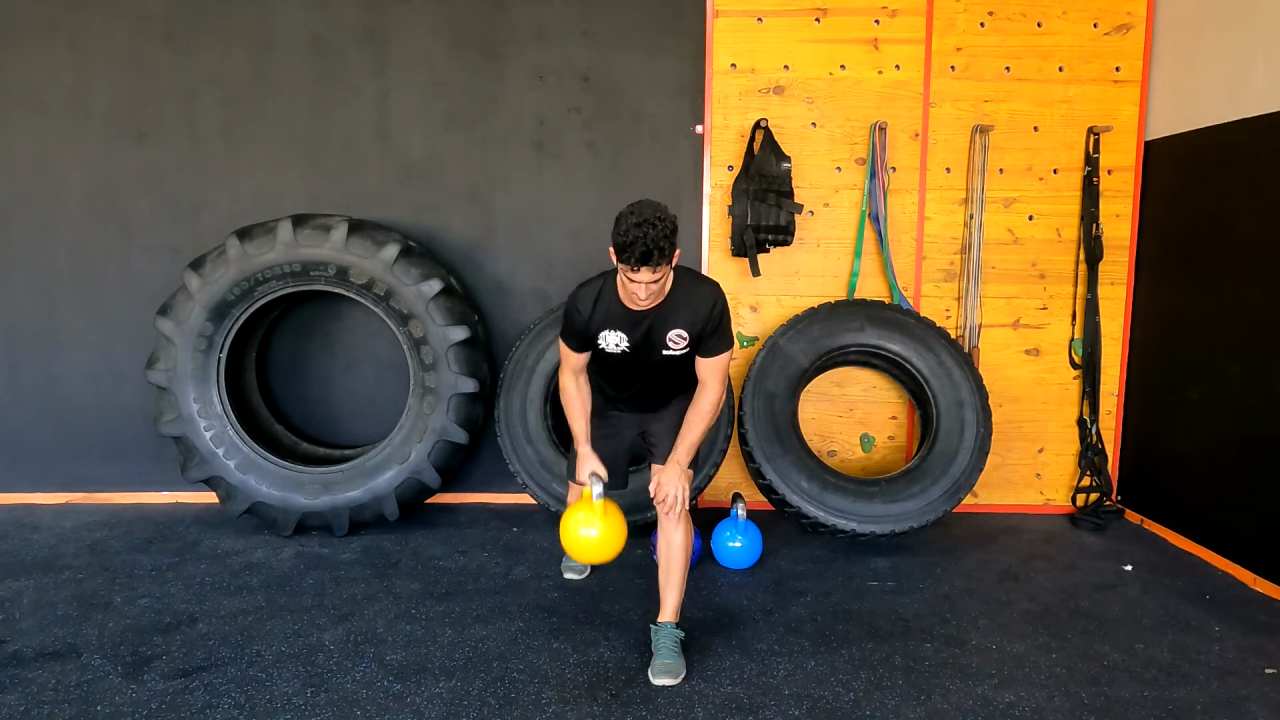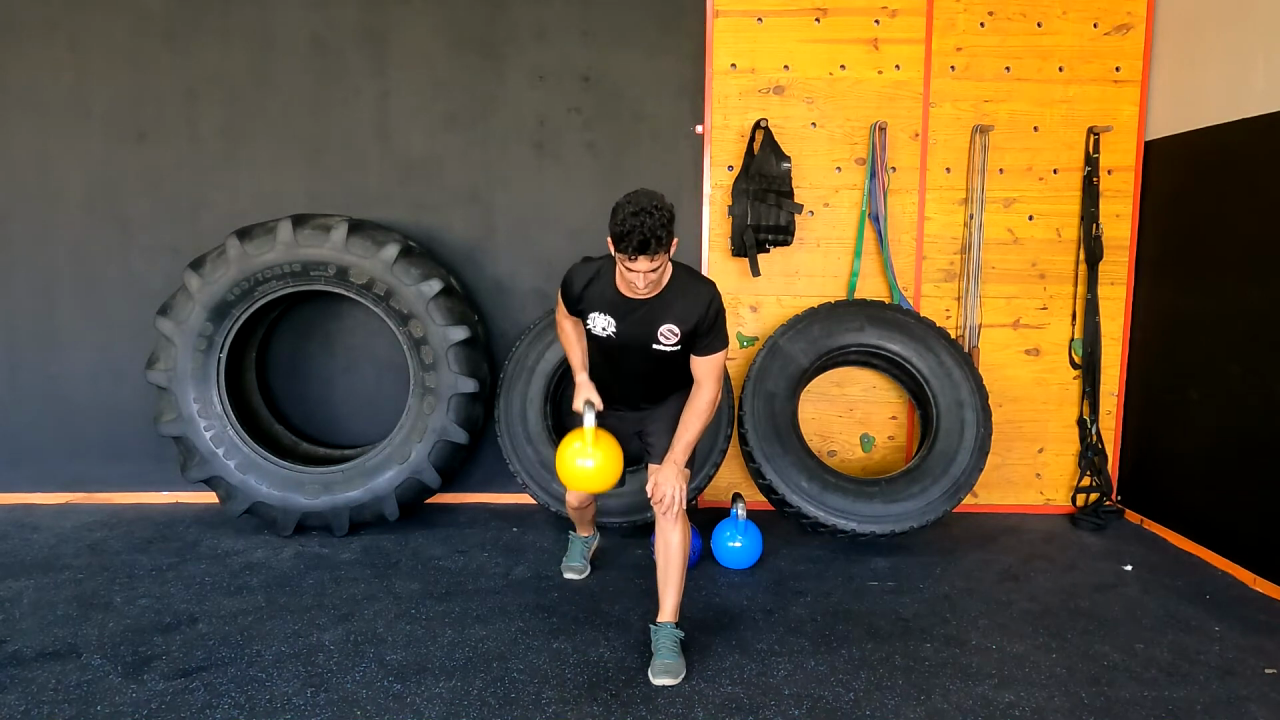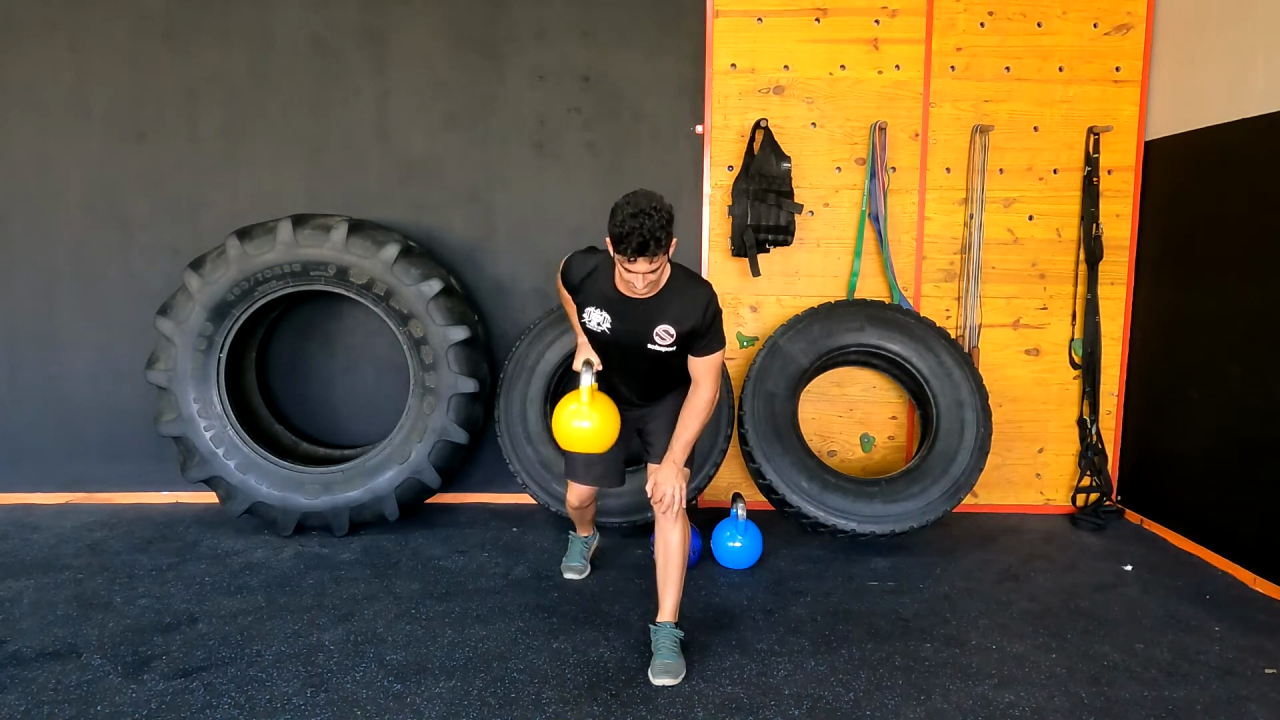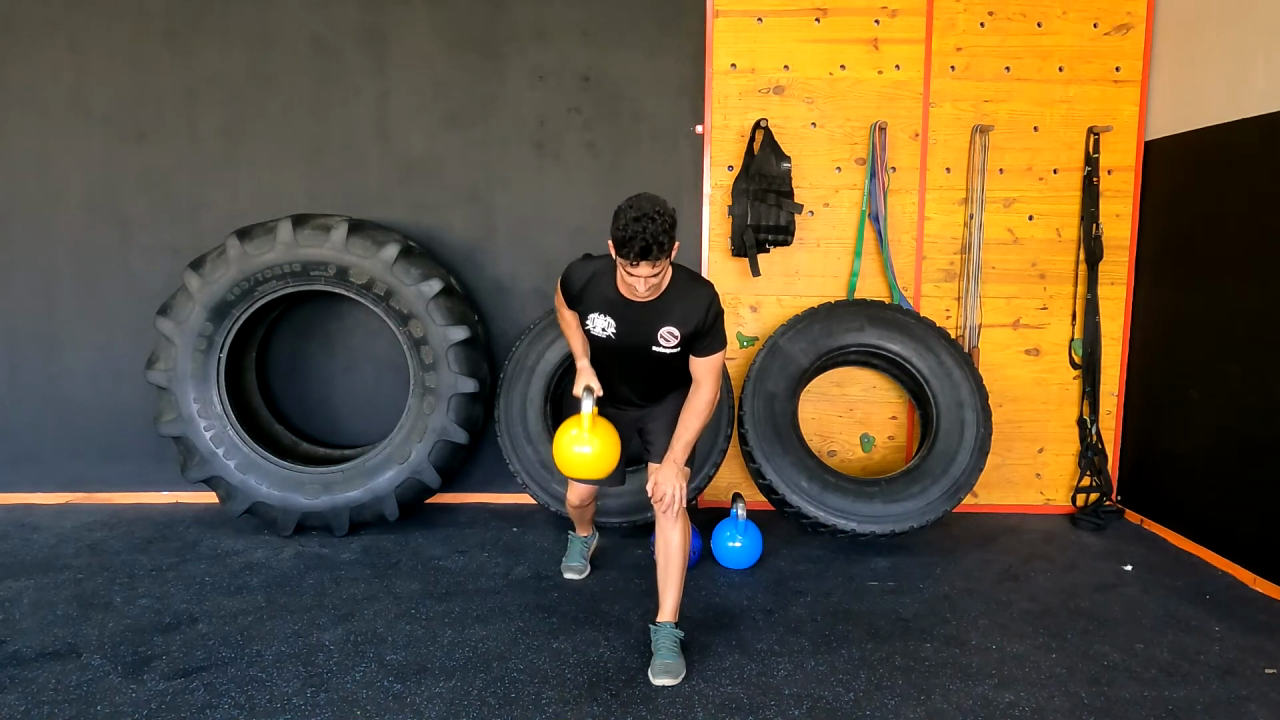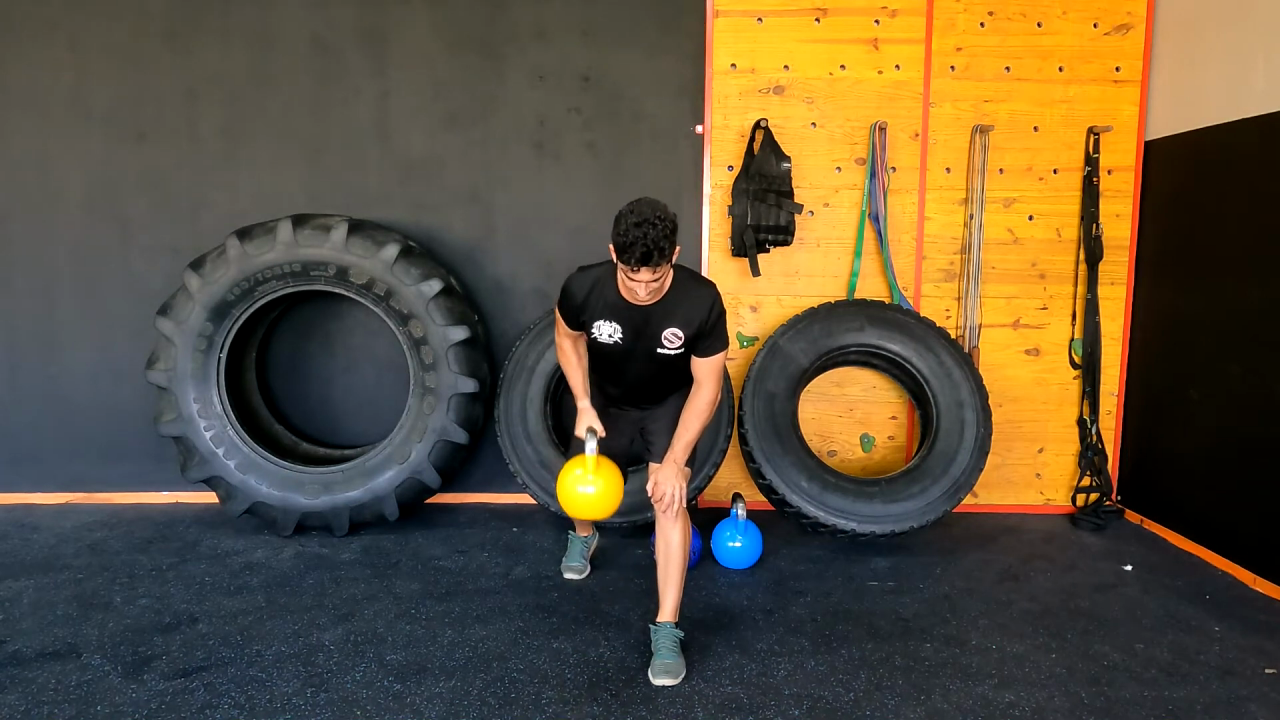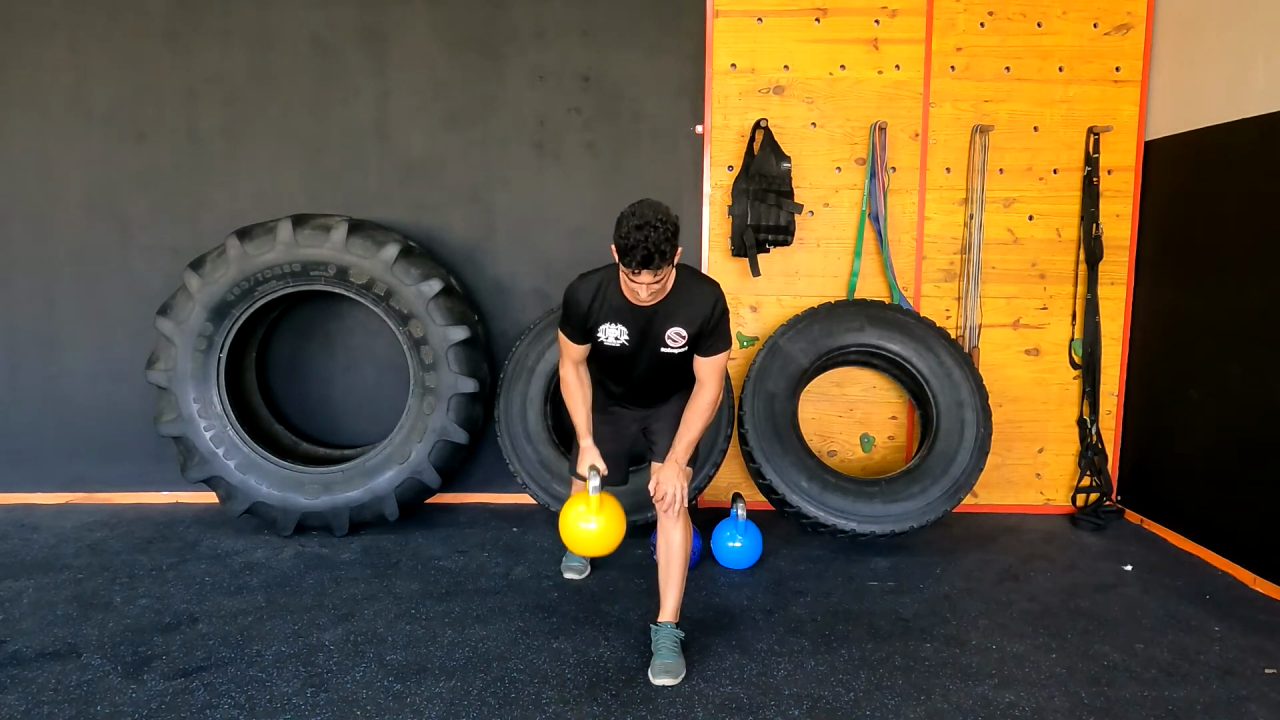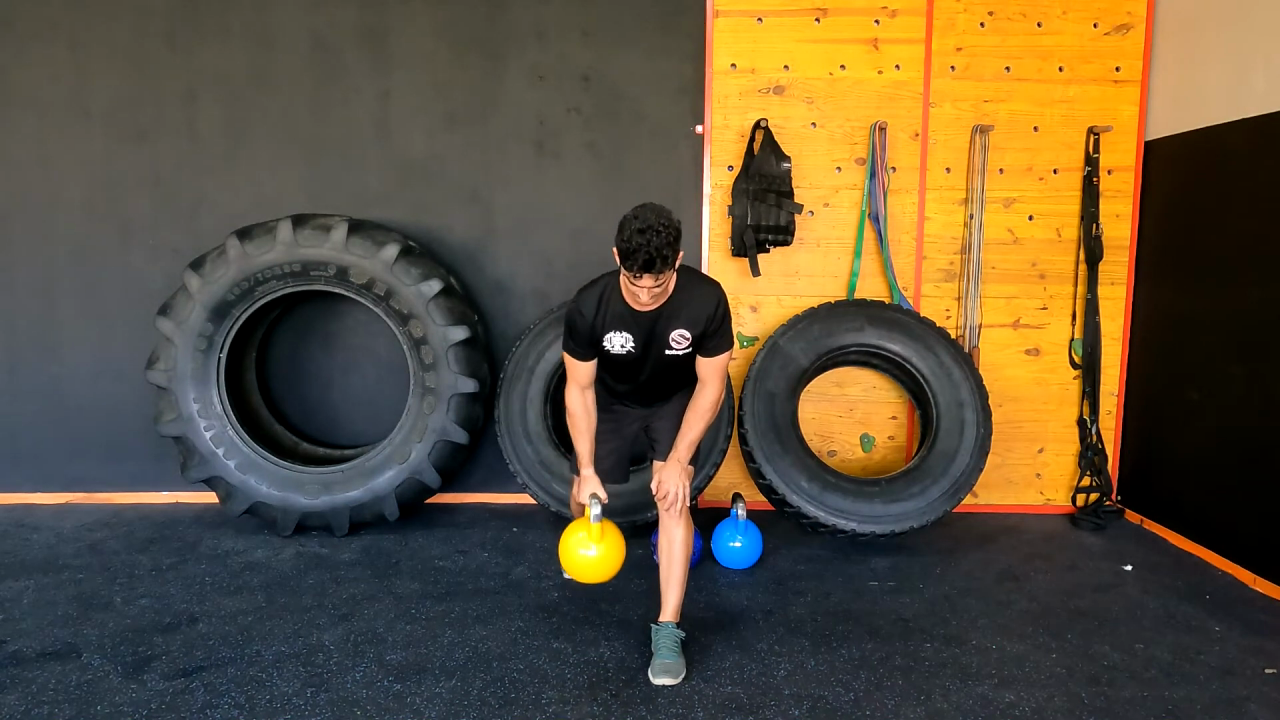
dt=0.2s
person 1, frame 1
left shoulder: (704, 300)
right shoulder: (586, 302)
left elbow: (712, 386)
right elbow: (571, 372)
left wrist: (678, 461)
right wrist: (584, 450)
left hip: (673, 405)
right hip: (608, 406)
left knee: (671, 501)
right knee: (579, 497)
left ankle: (667, 631)
person 1, frame 2
left shoulder: (699, 298)
right shoulder: (583, 280)
left elbow: (708, 385)
right elbow: (565, 316)
left wrist: (674, 461)
right wrist: (582, 376)
left hip: (669, 404)
right hip: (603, 401)
left knee: (669, 501)
right knee: (577, 497)
left ankle: (666, 632)
right ankle: (584, 536)
person 1, frame 3
left shoulder: (696, 300)
right shoulder: (584, 270)
left elbow: (705, 386)
left wrist: (674, 461)
right wrist: (582, 339)
left hip: (668, 402)
right hip: (602, 395)
left knee: (669, 500)
right knee: (578, 497)
left ankle: (666, 631)
right ankle: (584, 536)
person 1, frame 4
left shoulder: (698, 301)
right shoulder: (583, 277)
left elbow: (706, 386)
left wrist: (674, 460)
right wrist: (582, 364)
left hip: (668, 402)
right hip: (603, 397)
left knee: (669, 499)
right knee: (579, 493)
left ankle: (666, 631)
right ankle: (583, 535)
person 1, frame 5
left shoulder: (701, 301)
right shoulder: (583, 287)
left elbow: (707, 386)
right elbow: (568, 338)
left wrist: (675, 460)
right wrist: (583, 406)
left hip: (670, 403)
right hip: (605, 401)
left knee: (670, 498)
left ankle: (666, 631)
right ankle: (583, 535)
person 1, frame 6
left shoulder: (704, 299)
right shoulder: (585, 294)
left elbow: (709, 385)
right elbow: (572, 365)
left wrist: (677, 460)
right wrist: (585, 443)
left hip: (673, 402)
right hip: (608, 402)
left knee: (671, 498)
right knee: (584, 494)
left ankle: (667, 631)
person 1, frame 7
left shoulder: (706, 300)
right shoulder: (588, 306)
left elbow: (711, 384)
right elbow: (580, 389)
left wrist: (679, 459)
right wrist: (587, 469)
left hip: (675, 401)
right hip: (611, 401)
left knee: (673, 498)
right knee: (584, 494)
left ankle: (668, 631)
